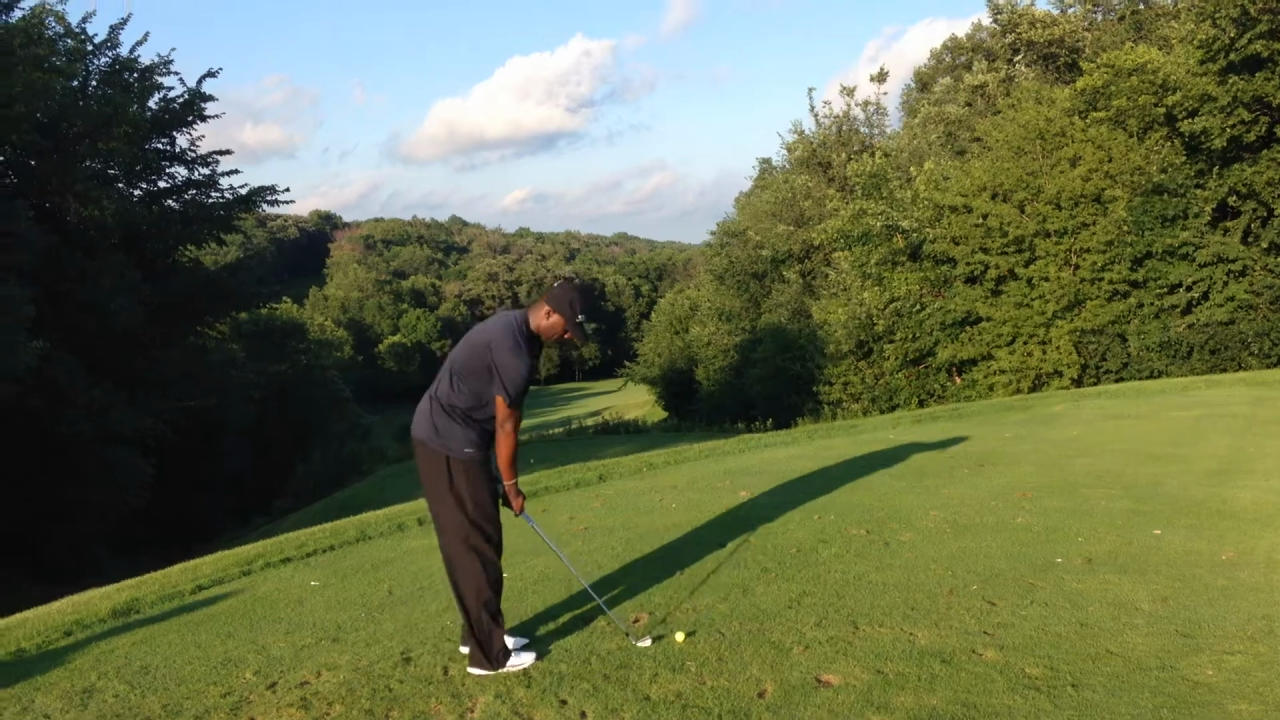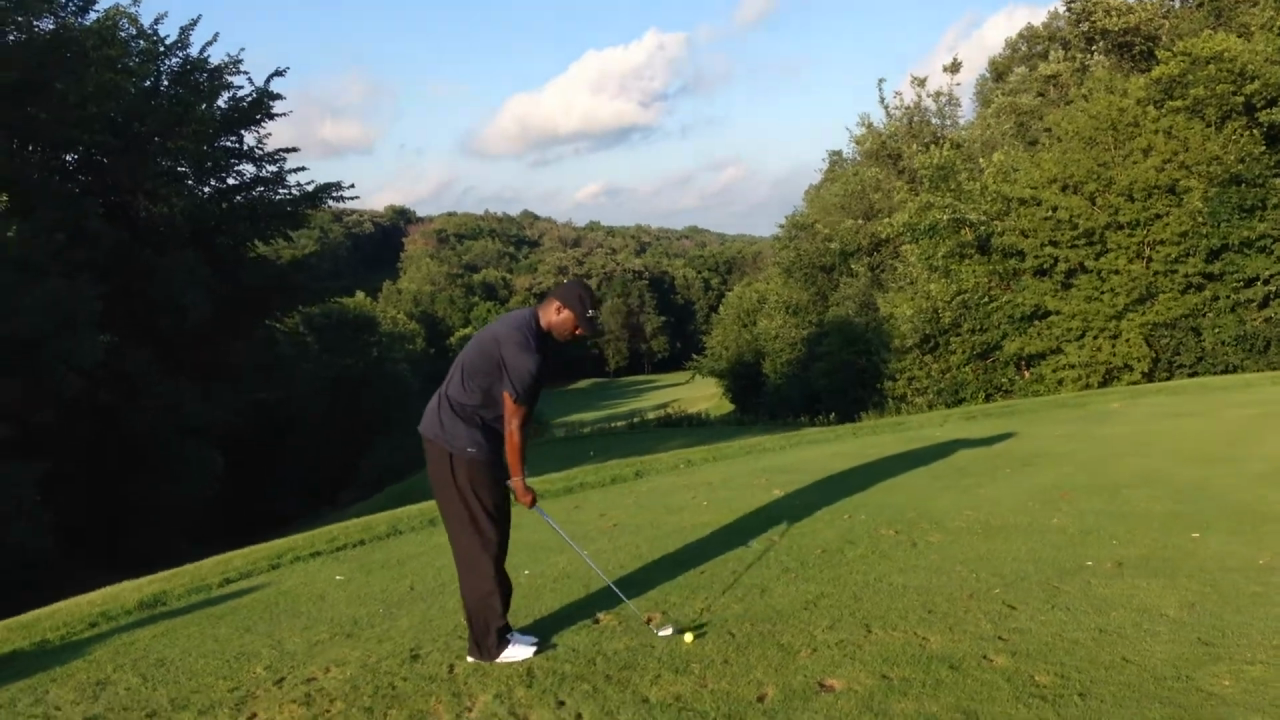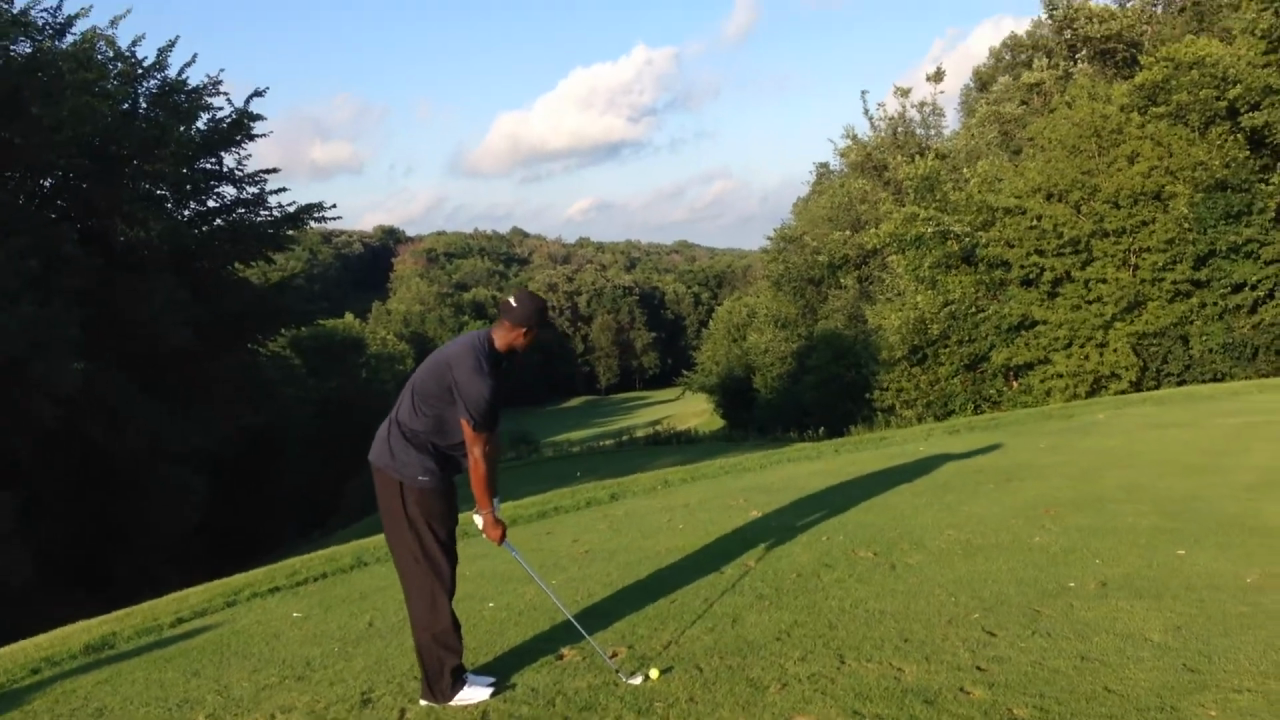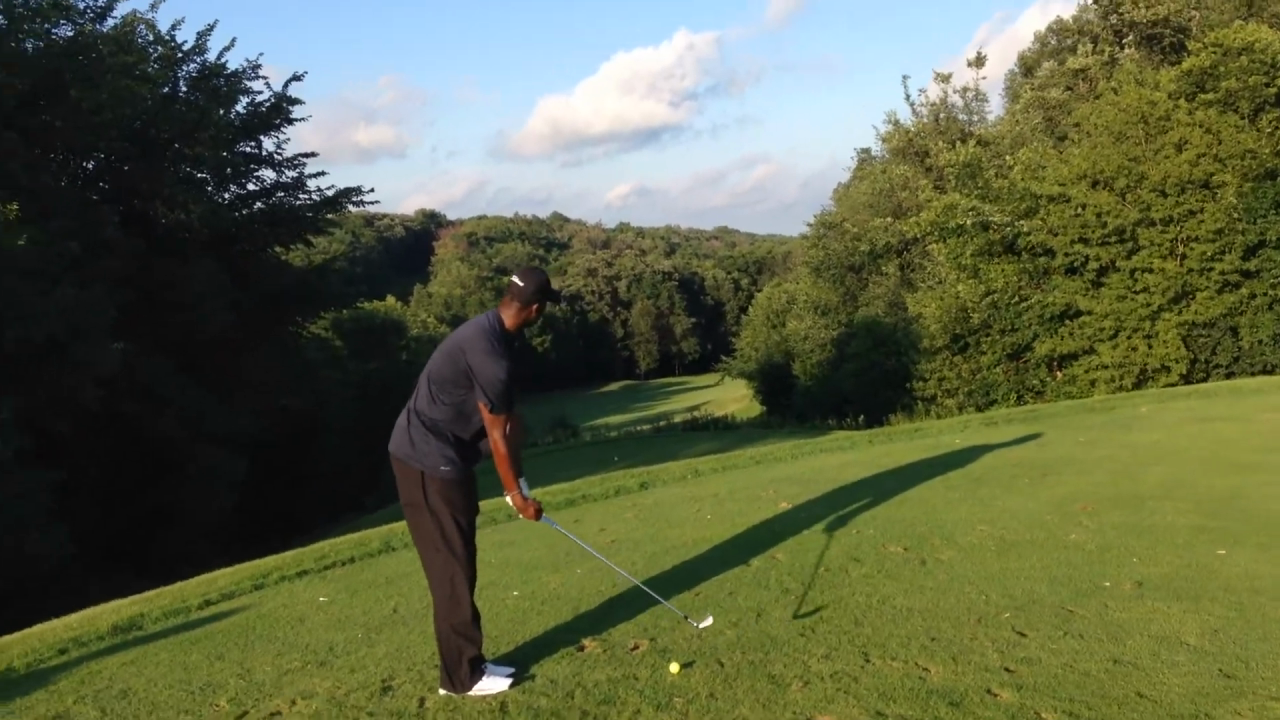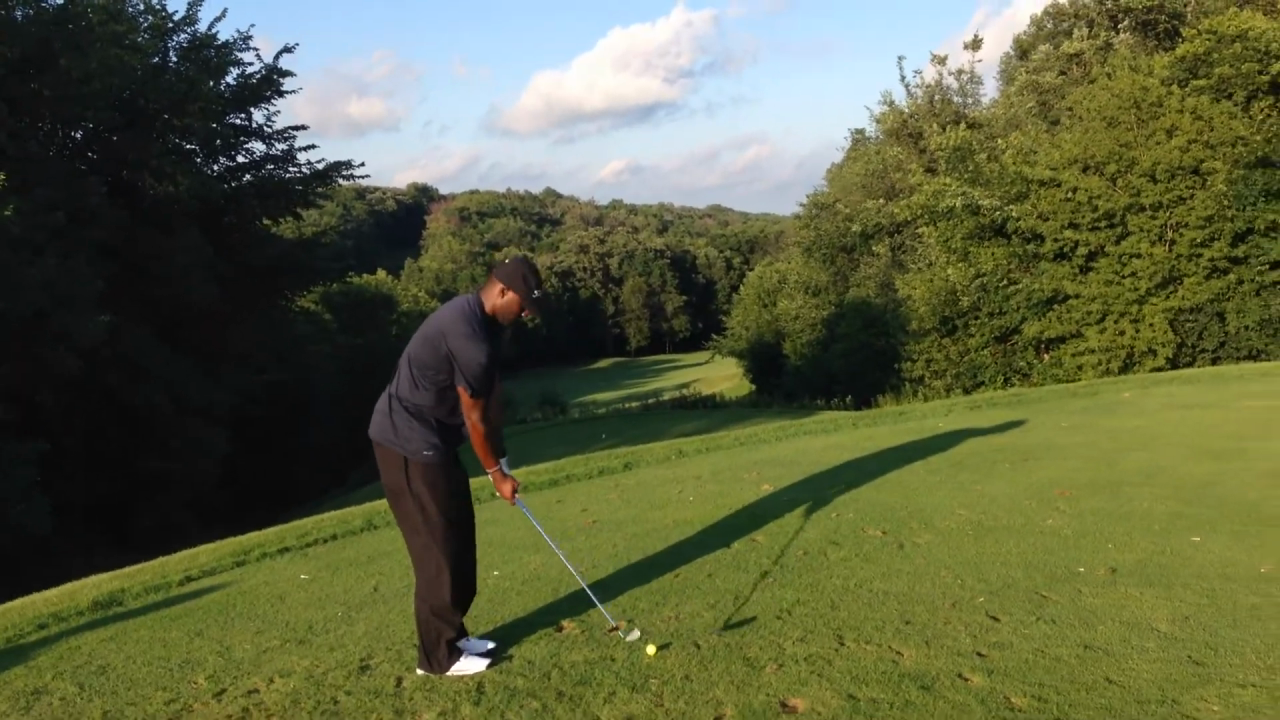
dt=0.7s
person 1, frame 1
left shoulder: (514, 326)
right shoulder: (514, 350)
left elbow: (503, 415)
right elbow: (505, 425)
left wrist: (501, 476)
right wrist: (510, 485)
left hip: (444, 436)
right hip: (450, 444)
left knee: (477, 540)
right knee: (474, 546)
left ankle: (479, 633)
right ankle: (488, 654)
person 1, frame 2
left shoulder: (525, 327)
right shoulder: (523, 347)
left elbow: (515, 417)
right elbow: (513, 423)
left wrist: (513, 474)
right wrist: (519, 481)
left hip: (470, 437)
right hip: (457, 441)
left knee: (492, 536)
right knee: (479, 542)
left ankle: (494, 628)
right ankle: (488, 643)
person 1, frame 3
left shoulder: (482, 351)
right shoulder: (475, 369)
left elbow: (488, 438)
right elbow: (476, 451)
left wrist: (491, 501)
right wrist: (488, 514)
left hip: (423, 467)
right hip: (407, 471)
left knee: (438, 574)
right knee: (430, 578)
left ankle: (449, 673)
right ankle: (443, 685)
person 1, frame 4
left shoulder: (491, 333)
right shoulder: (489, 352)
left elbow: (509, 417)
right elbow: (497, 433)
left wrist: (518, 481)
right wrist: (516, 493)
left hip: (442, 455)
right hip: (428, 459)
left knee: (459, 565)
right knee: (452, 568)
left ankle: (469, 661)
right ankle: (462, 675)
person 1, frame 5
left shoulder: (476, 317)
right shoulder: (469, 334)
left elbow: (490, 398)
right elbow: (474, 416)
left wrist: (501, 458)
right wrist: (496, 473)
left hip: (428, 438)
right hip: (410, 443)
left knee: (458, 533)
right knee: (437, 548)
left ankle: (452, 633)
right ankle: (439, 655)
